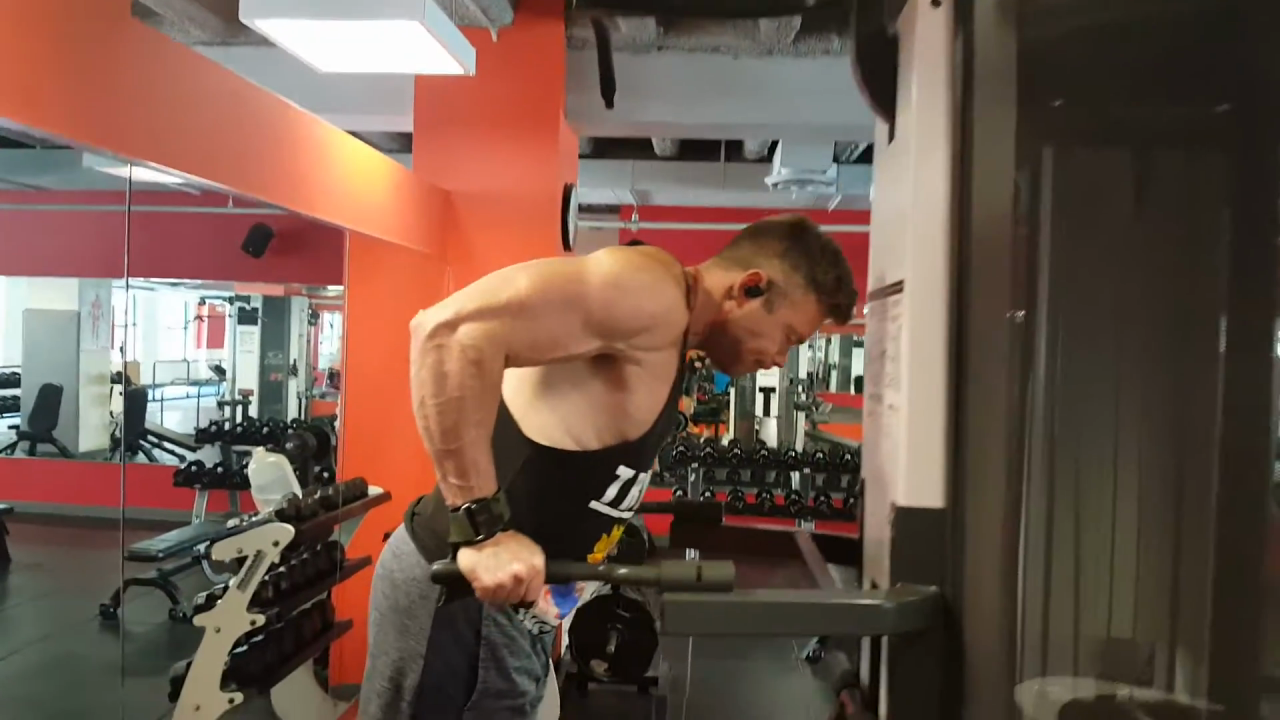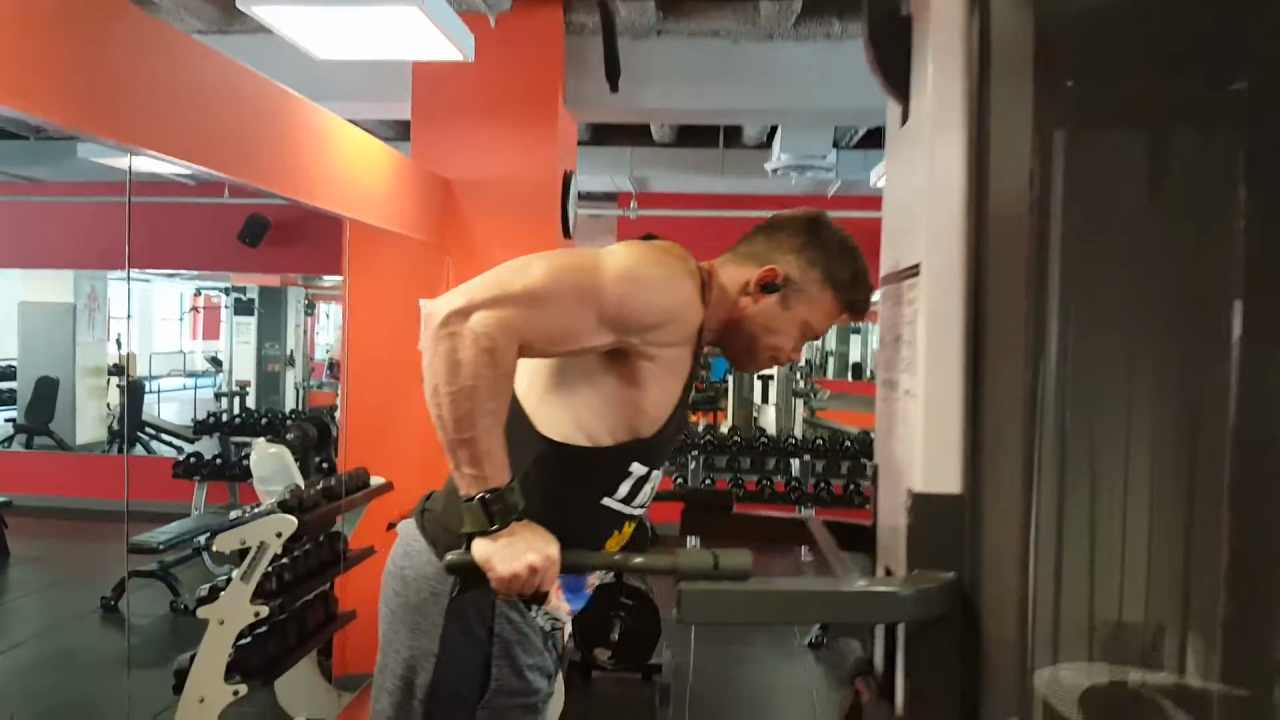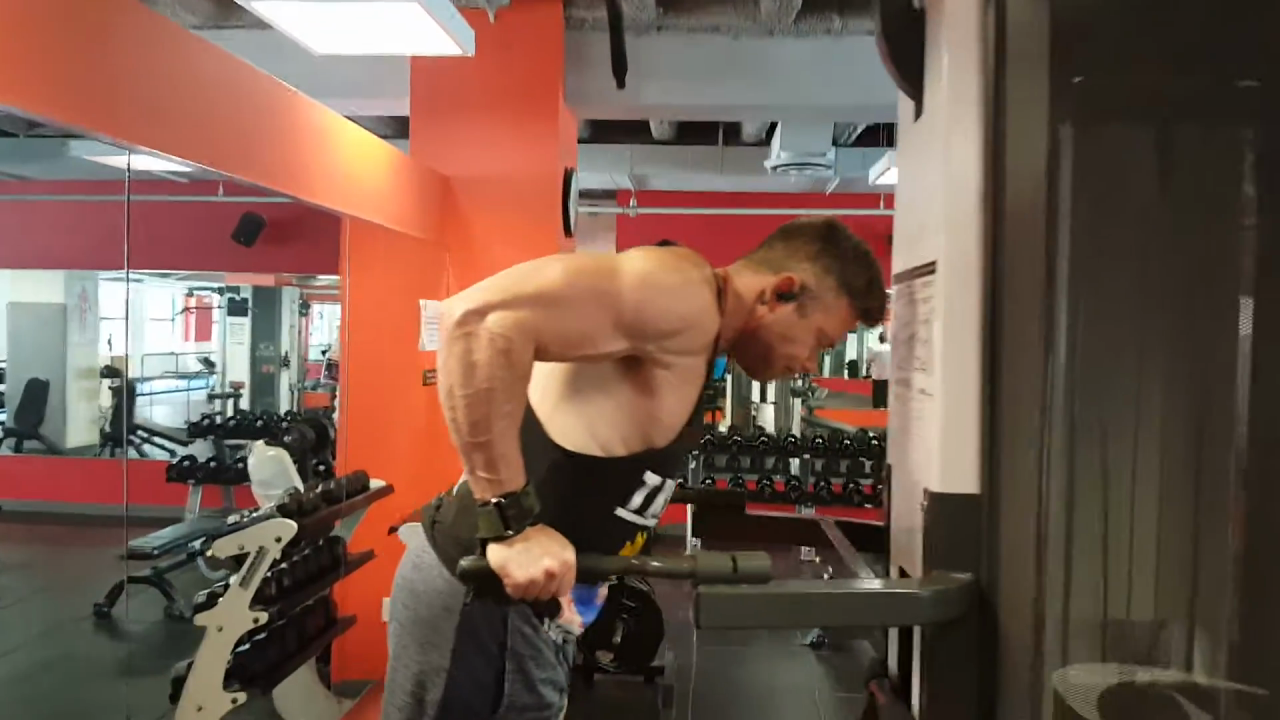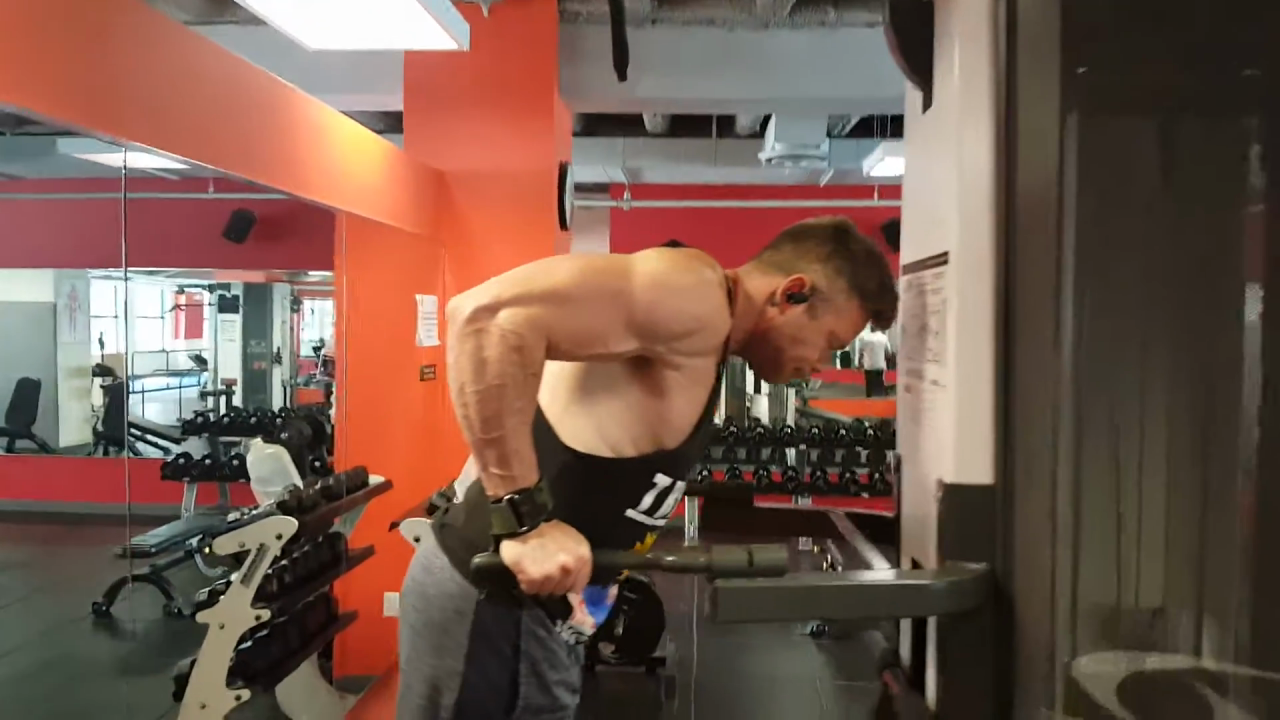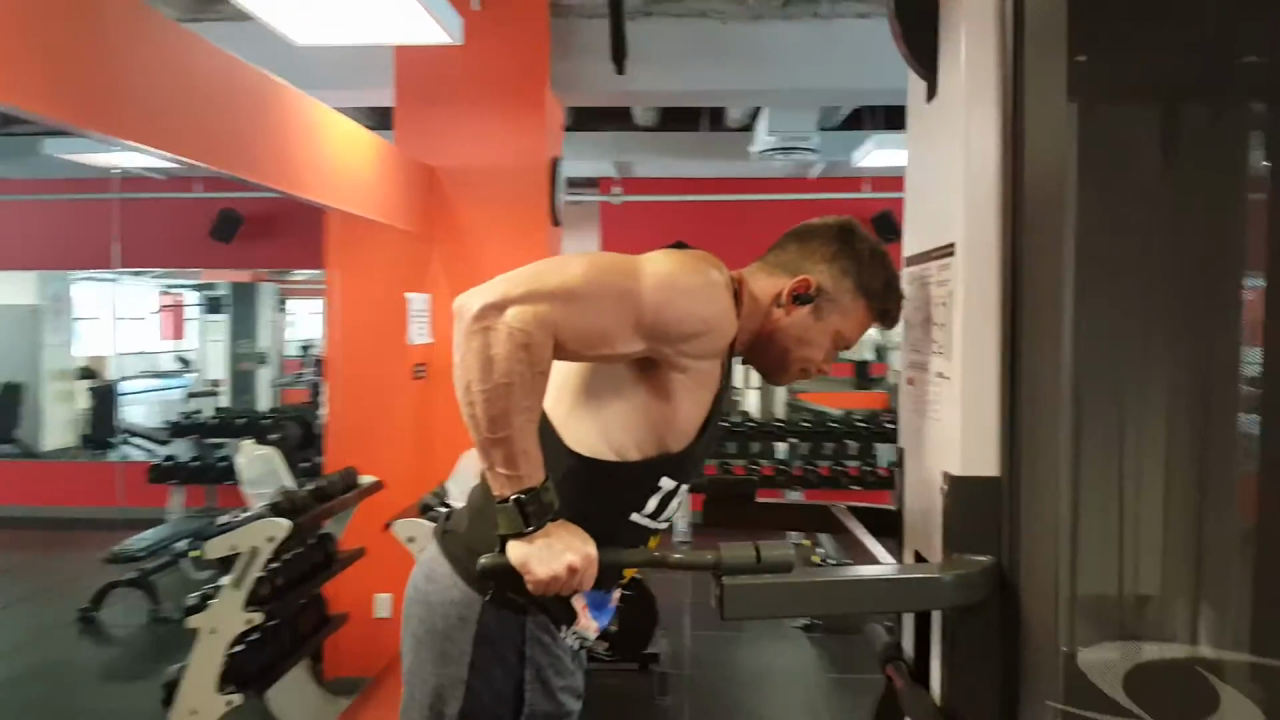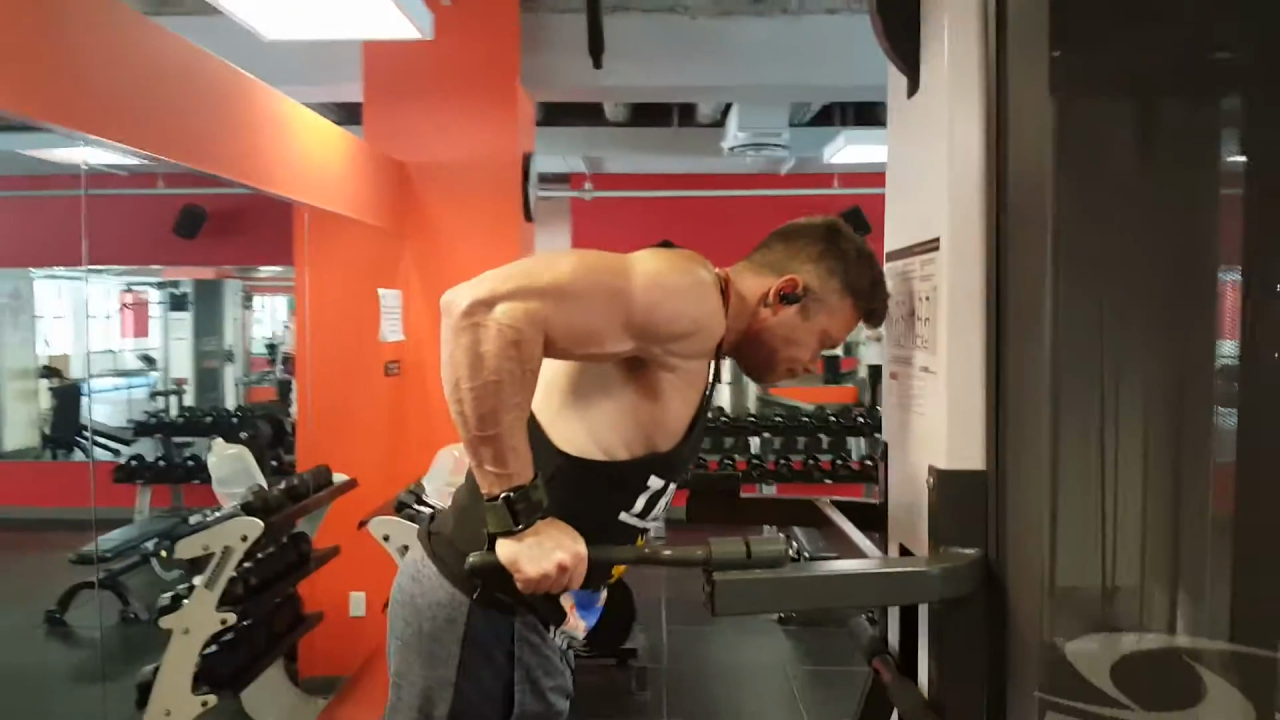
dt=0.1s
person 1, frame 1
left shoulder: (666, 336)
right shoulder: (652, 293)
right elbow: (450, 330)
right wrist: (482, 528)
left hip: (514, 604)
right hip: (463, 590)
person 1, frame 2
left shoulder: (679, 330)
right shoulder: (667, 287)
right elbow: (463, 318)
right wrist: (496, 517)
left hip: (526, 595)
right hip: (476, 585)
person 1, frame 3
left shoulder: (693, 339)
right shoulder: (684, 296)
right elbow: (477, 319)
right wrist: (511, 524)
left hip: (530, 606)
right hip: (483, 599)
person 1, frame 4
left shoulder: (703, 337)
right shoulder: (694, 295)
right elbow: (489, 316)
right wrist: (524, 520)
left hip: (542, 606)
right hip: (496, 600)
person 1, frame 5
left shoulder: (705, 336)
right shoulder: (701, 297)
right elbow: (494, 312)
right wrist: (531, 520)
left hip: (539, 608)
right hip: (495, 607)
person 1, frame 6
left shoulder: (691, 334)
right shoulder: (688, 297)
right elbow: (484, 310)
right wrist: (520, 517)
left hip: (526, 609)
right hip: (482, 609)
